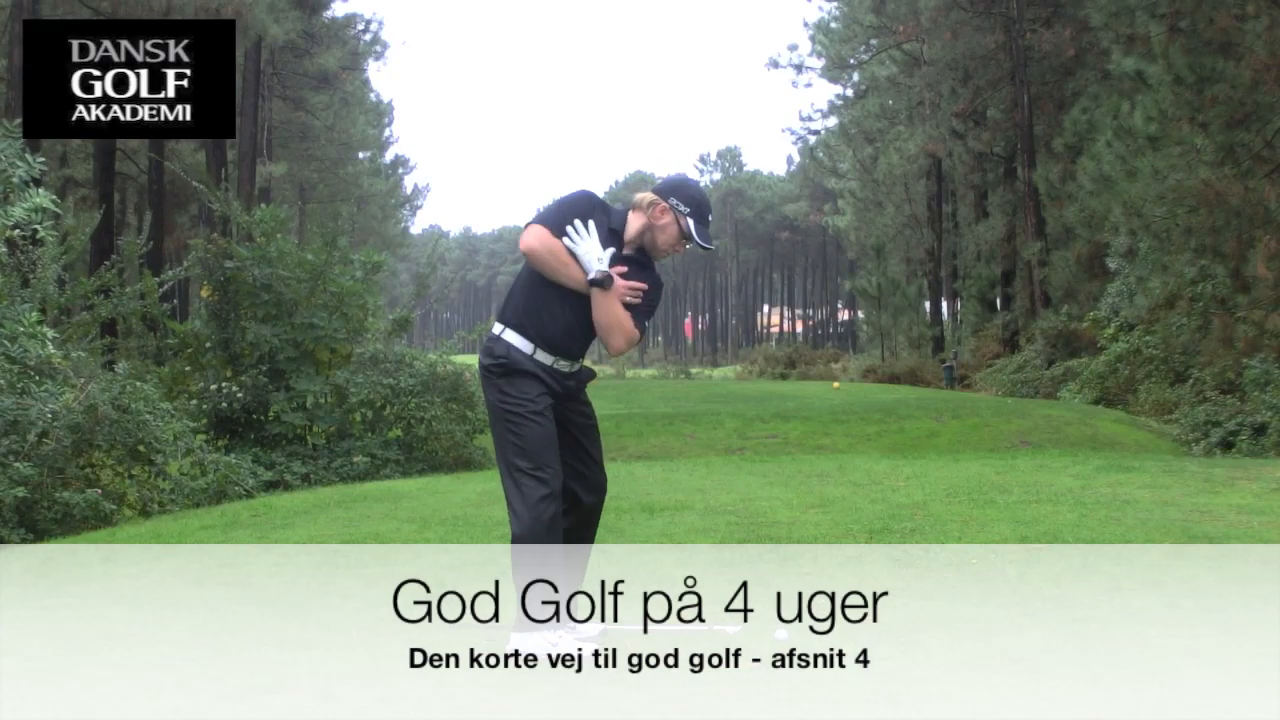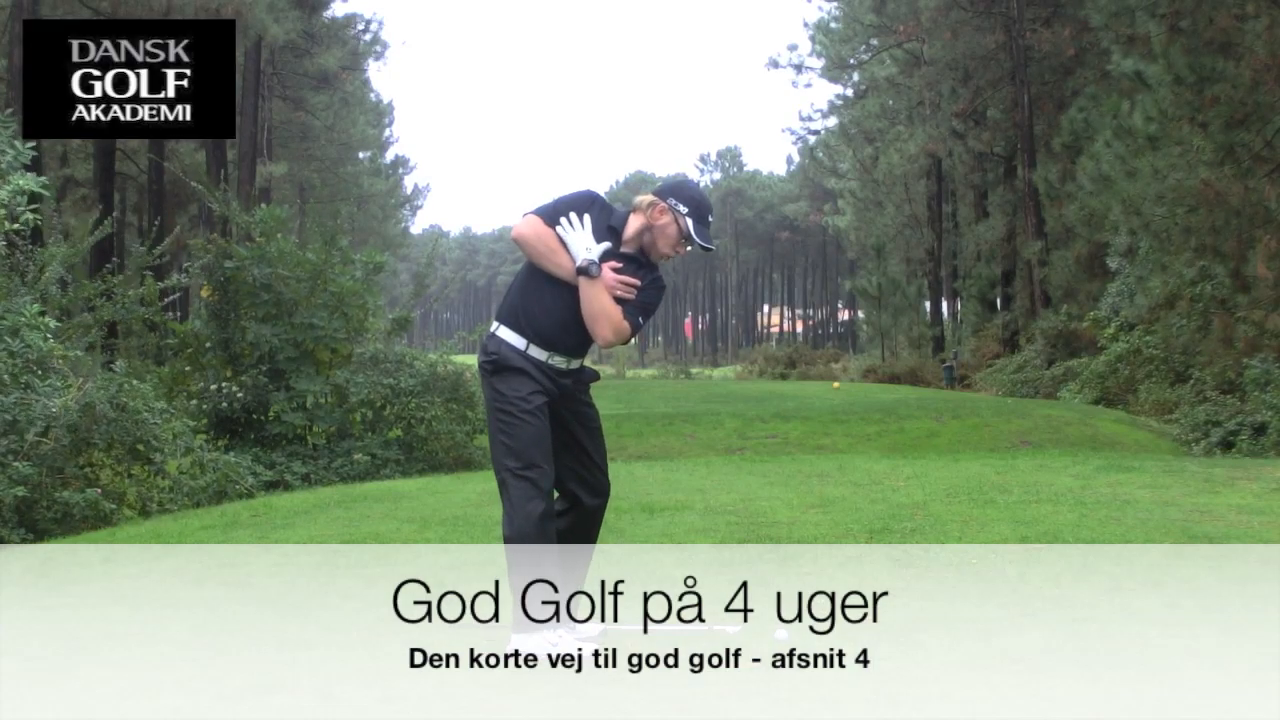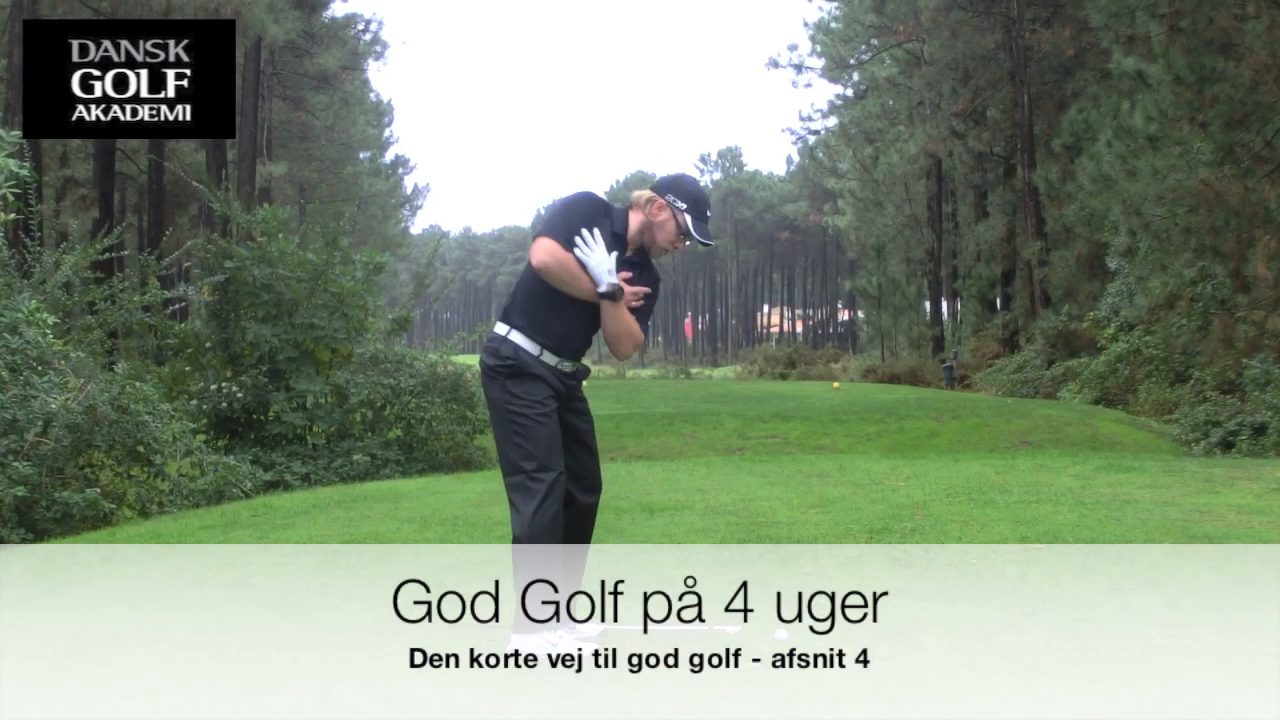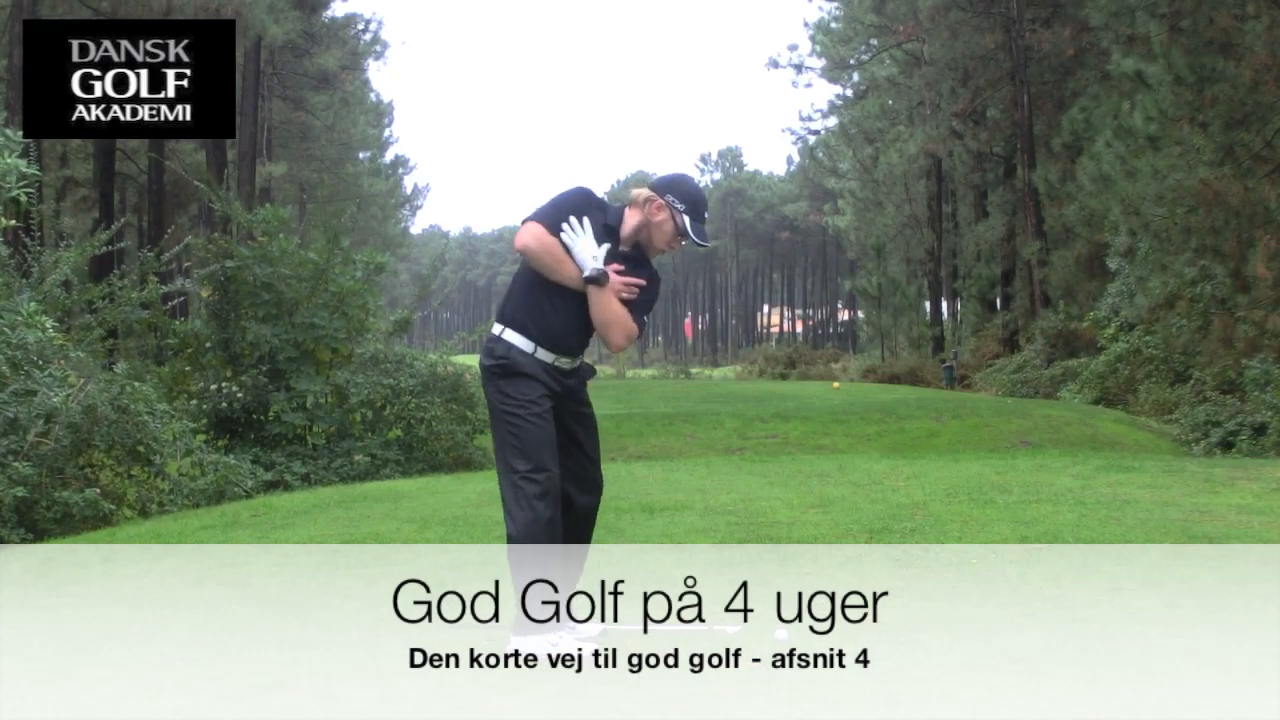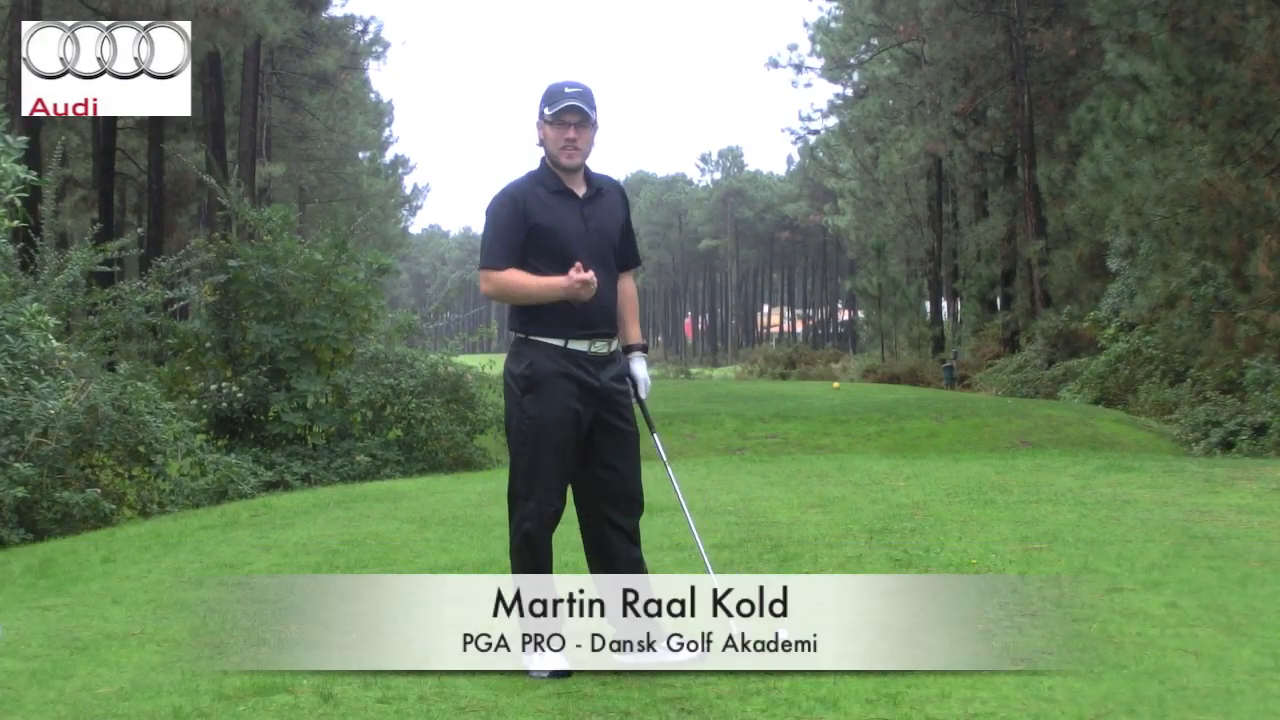
dt=1s
person 1, frame 1
left shoulder: (646, 281)
right shoulder: (586, 210)
left elbow: (618, 342)
right elbow: (531, 243)
left wrist: (598, 276)
right wrist: (596, 280)
left hip: (565, 377)
right hip: (515, 365)
left knee: (587, 491)
right knee: (539, 491)
right ankle: (532, 628)
person 1, frame 2
left shoulder: (648, 282)
right shoulder: (588, 208)
left elbow: (607, 333)
right elbow: (524, 231)
left wrist: (588, 264)
right wrist: (585, 274)
left hip: (566, 375)
right hip: (513, 362)
left knee: (590, 490)
right knee: (530, 488)
left ankle: (561, 605)
right ankle: (530, 626)
person 1, frame 3
left shoulder: (645, 276)
right shoulder: (587, 210)
left elbow: (625, 348)
right elbow: (542, 258)
left wrist: (609, 292)
right wrist: (602, 287)
left hip: (560, 374)
right hip: (516, 364)
left knee: (581, 490)
right knee: (540, 489)
left ankle: (560, 608)
right ankle: (532, 626)
person 1, frame 4
left shoulder: (643, 276)
right shoulder: (582, 206)
left elbow: (619, 338)
right elbow: (527, 239)
left wrist: (594, 275)
right wrist: (590, 278)
left hip: (566, 374)
right hip: (516, 363)
left knee: (582, 491)
right knee: (535, 489)
right ankle: (531, 626)
person 1, frame 5
left shoulder: (613, 197)
right shoulder: (517, 199)
right elbow: (493, 279)
left wrist: (636, 350)
right wrist: (564, 286)
left hip: (607, 367)
right hip: (543, 366)
left knee: (616, 504)
right knee: (538, 507)
right ankle: (536, 637)
